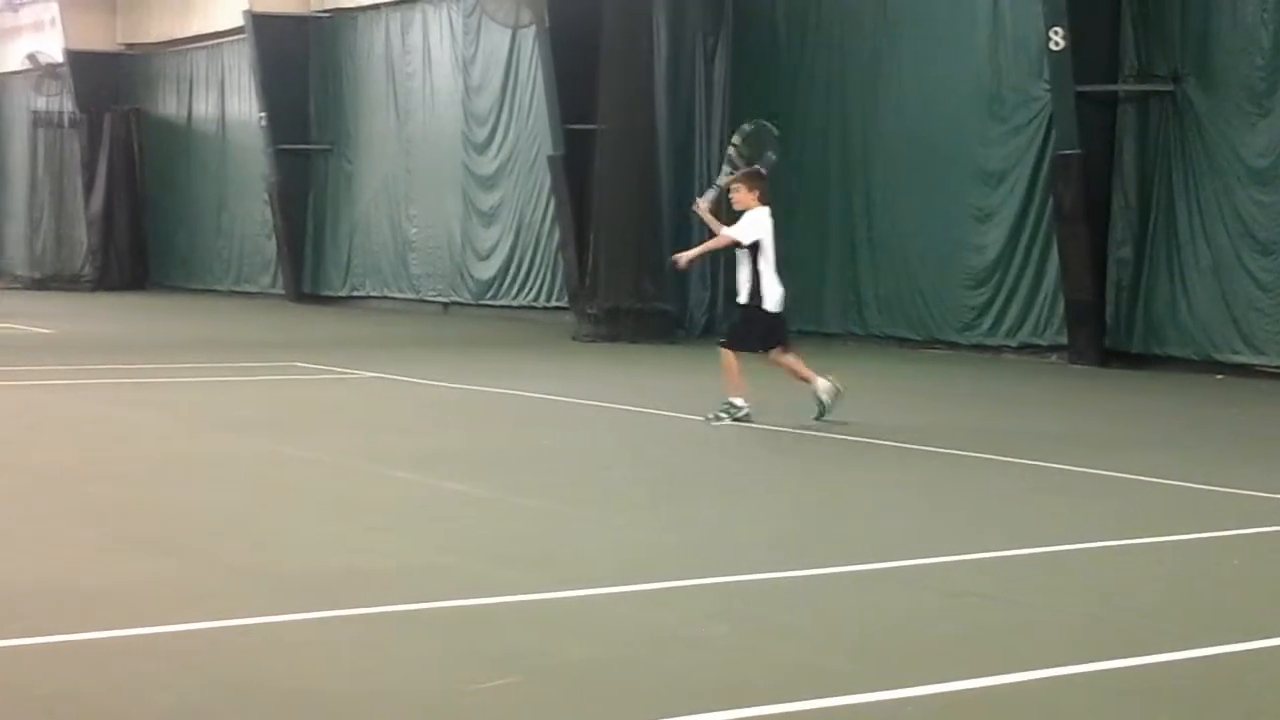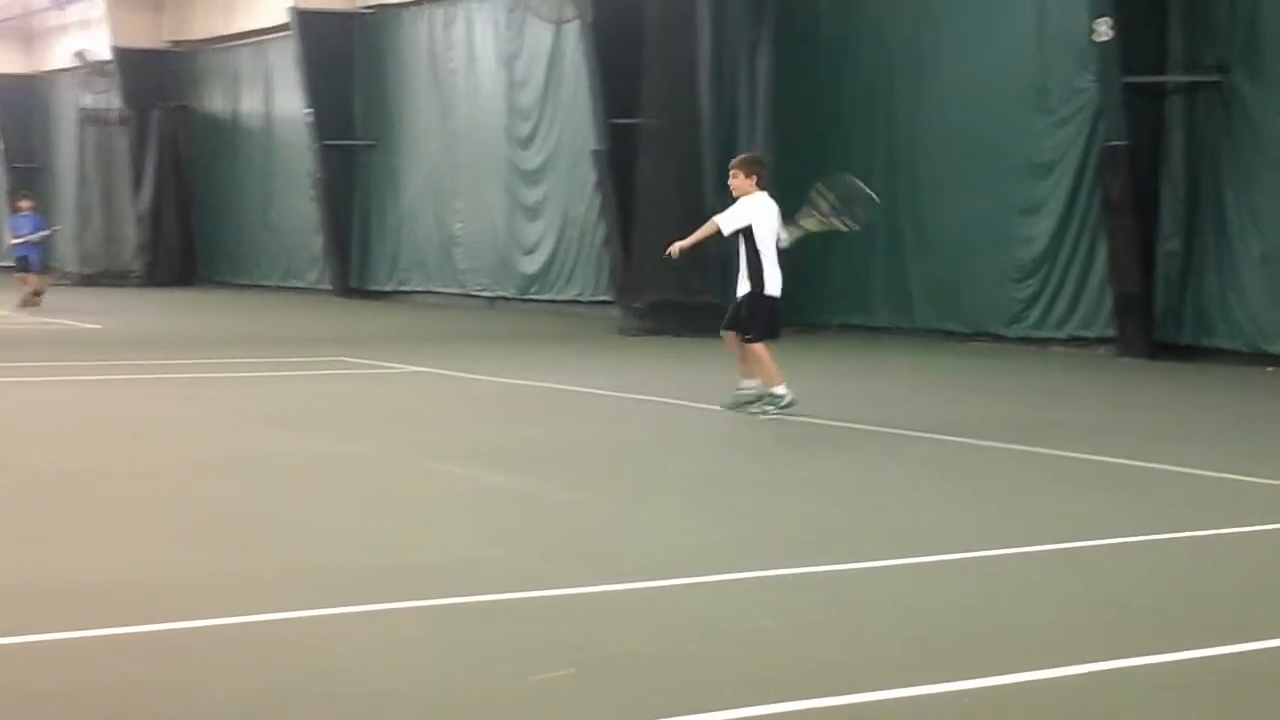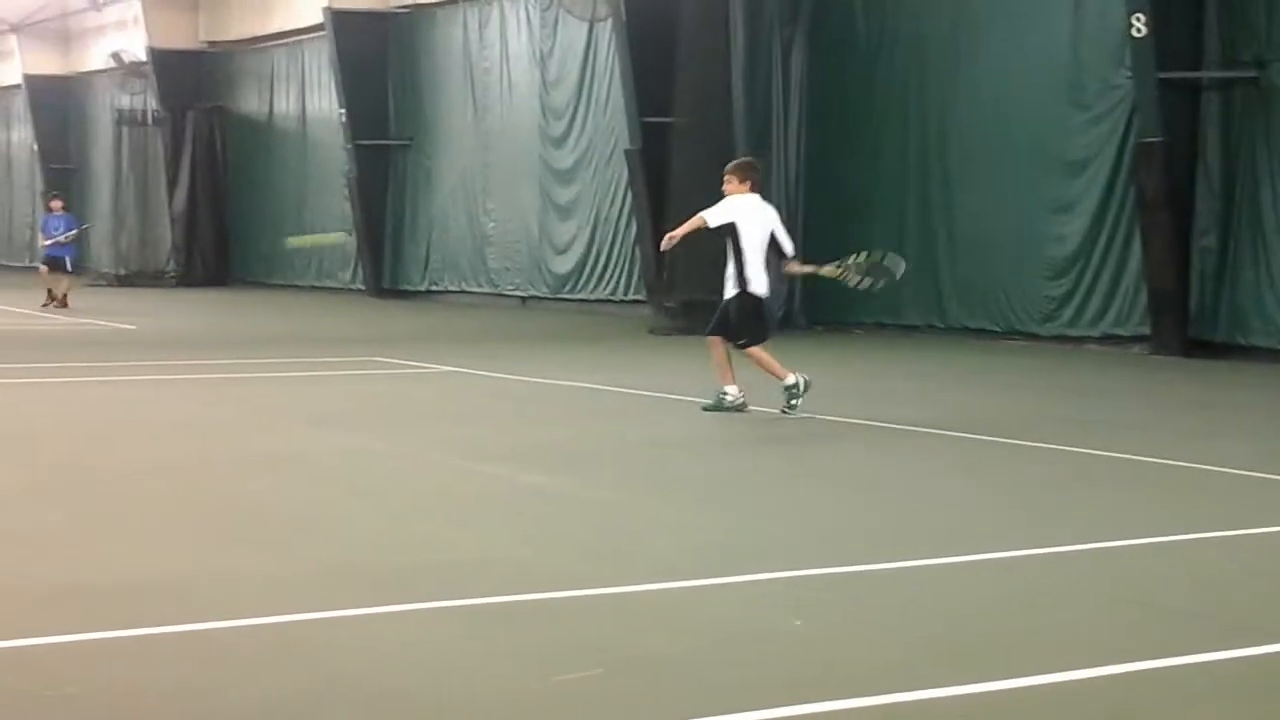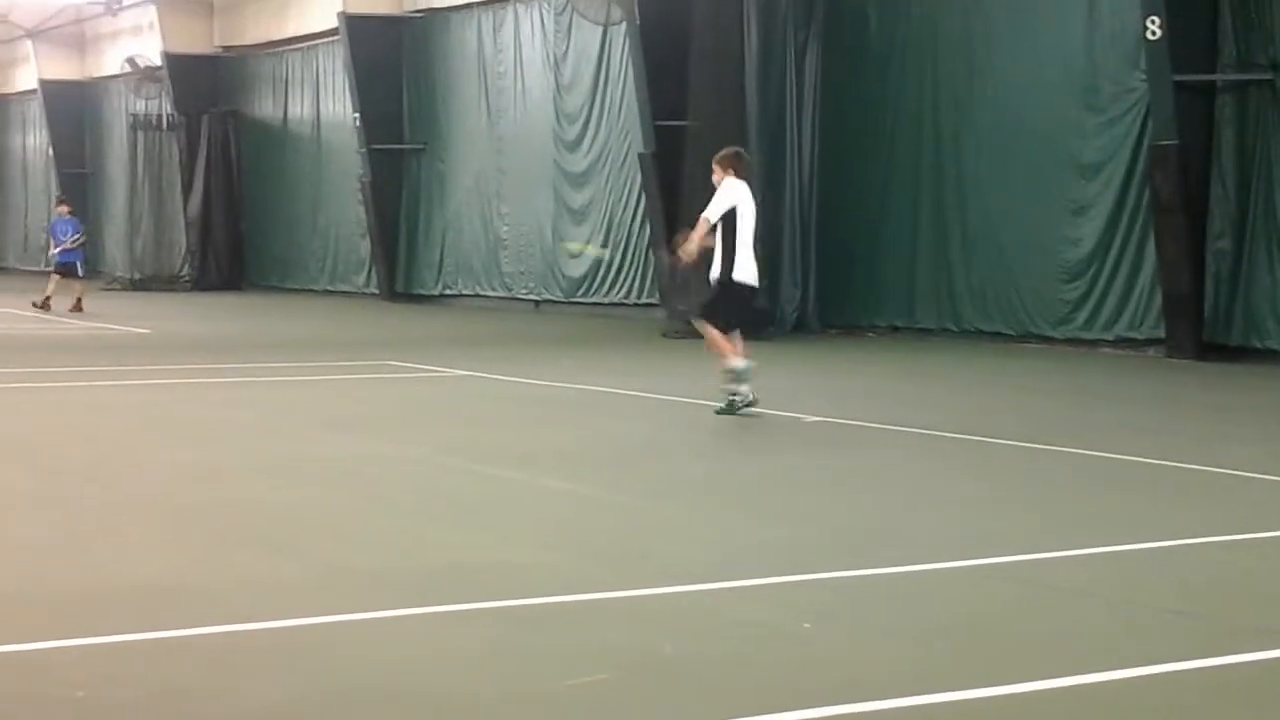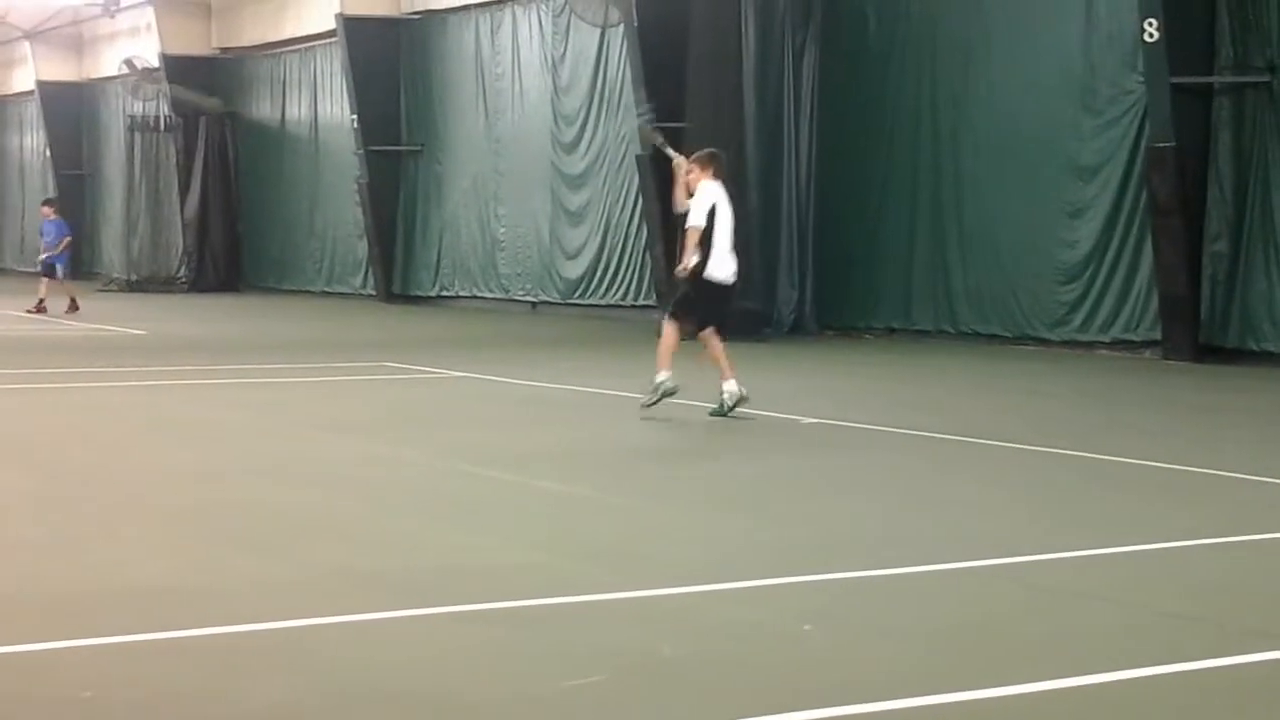
dt=0.2s
person 1, frame 1
left shoulder: (755, 219)
right shoulder: (757, 219)
left elbow: (730, 239)
right elbow: (726, 234)
left wrist: (694, 253)
right wrist: (707, 216)
left hip: (757, 300)
right hip: (766, 299)
left knee: (727, 348)
right knee: (777, 353)
left ankle: (737, 405)
right ankle: (823, 387)
person 1, frame 2
left shoulder: (748, 204)
right shoulder: (769, 205)
left elbow: (718, 223)
right elbow: (775, 237)
left wrist: (685, 242)
left hip: (759, 286)
right hip: (752, 285)
left knee: (752, 340)
right knee: (731, 332)
left ankle: (780, 393)
right ankle: (750, 386)
person 1, frame 3
left shoulder: (735, 203)
right shoulder: (769, 210)
left elbow: (705, 217)
right elbow: (786, 248)
left wrist: (677, 234)
right wrist: (791, 264)
left hip: (746, 289)
right hip: (739, 289)
left knee: (747, 345)
right knee: (715, 336)
left ankle: (793, 381)
right ankle: (732, 394)
person 1, frame 4
left shoulder: (731, 186)
right shoulder: (744, 194)
left elbow: (710, 217)
left wrist: (694, 242)
right wrist: (704, 242)
left hip: (732, 274)
right hip: (746, 276)
left knee: (704, 322)
right knee: (731, 331)
left ankle: (737, 364)
right ankle: (739, 391)
person 1, frame 5
left shoulder: (707, 189)
right shoulder: (715, 193)
left elbow: (696, 224)
right elbow: (681, 206)
left wrist: (689, 257)
right wrist: (679, 175)
left hip: (708, 273)
right hip: (723, 276)
left knee: (672, 321)
right knee: (709, 333)
left ankle: (664, 379)
right ankle: (731, 390)
